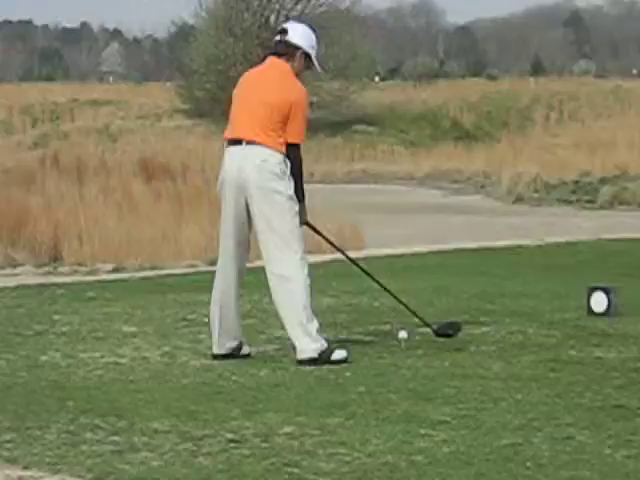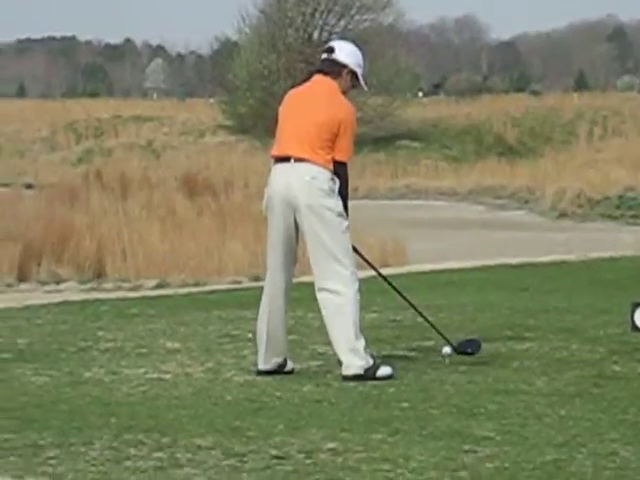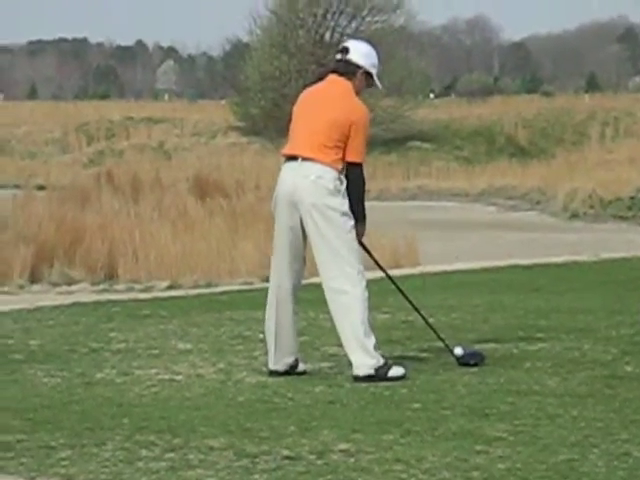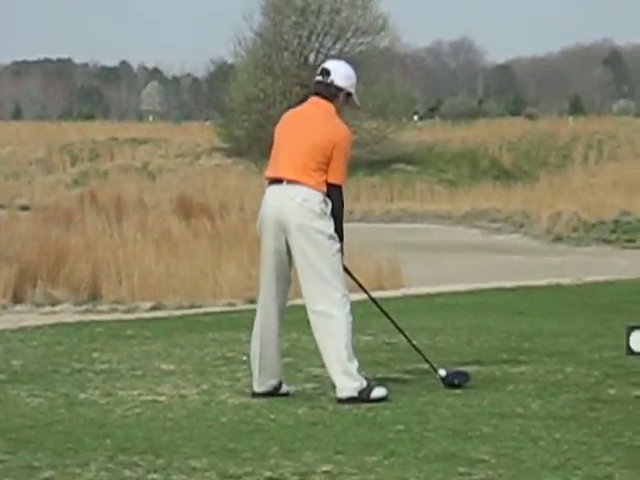
dt=1s
person 1, frame 1
left shoulder: (247, 78)
right shoulder: (295, 90)
right elbow: (293, 150)
right wrist: (299, 201)
left hip: (233, 161)
right hip: (265, 164)
left knee: (230, 258)
right knee: (287, 259)
left ankle: (226, 341)
right ankle: (309, 346)
person 1, frame 2
left shoulder: (292, 95)
right shoulder: (343, 108)
right elbow: (340, 167)
right wrist: (343, 215)
left hip: (279, 179)
right hip: (313, 182)
left knee: (276, 275)
right knee: (338, 277)
left ankle: (270, 358)
right ankle: (356, 362)
person 1, frame 3
left shoulder: (307, 94)
right shoulder: (357, 109)
right elbow: (353, 169)
right wrist: (359, 218)
left hip: (288, 177)
right hip: (320, 182)
left knee: (284, 275)
right knee: (345, 276)
left ankle: (281, 358)
right ankle: (367, 362)
person 1, frame 4
left shoulder: (288, 117)
right shoulder: (339, 130)
right elbow: (334, 189)
right wrist: (338, 237)
left hip: (272, 200)
right hip: (306, 204)
left knee: (270, 297)
right knee: (329, 299)
left ankle: (265, 380)
right ankle: (349, 384)
